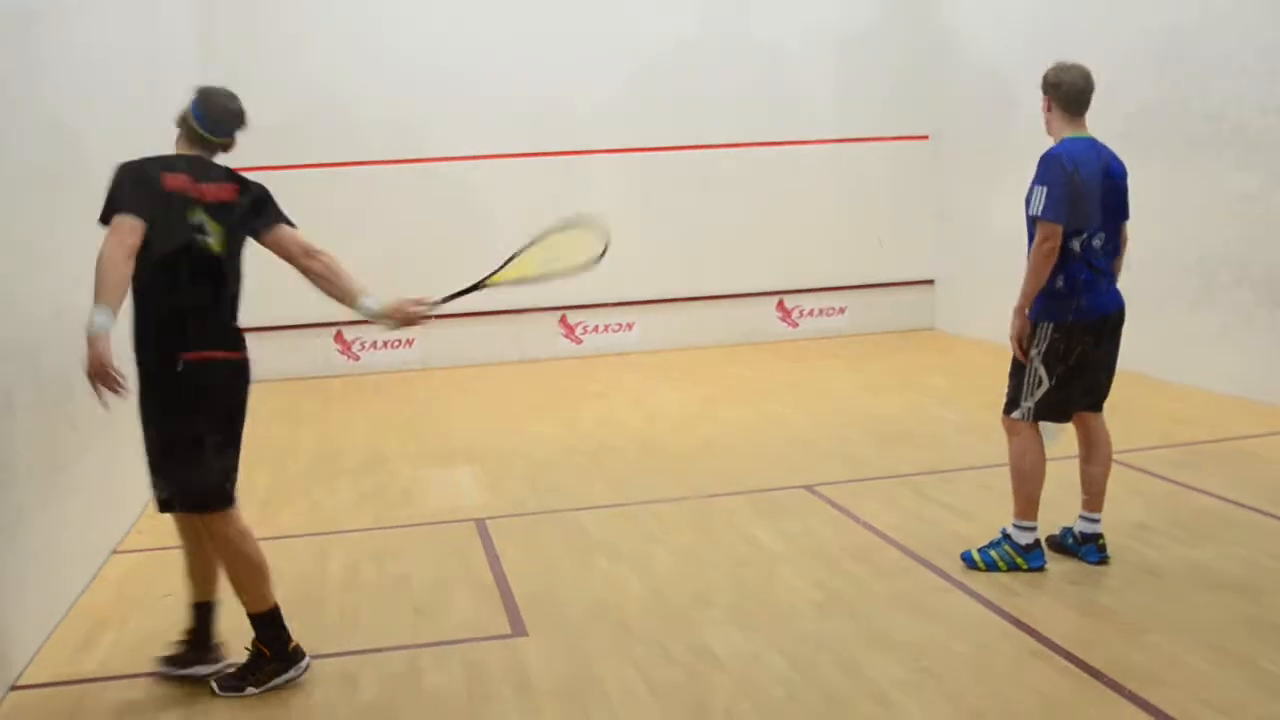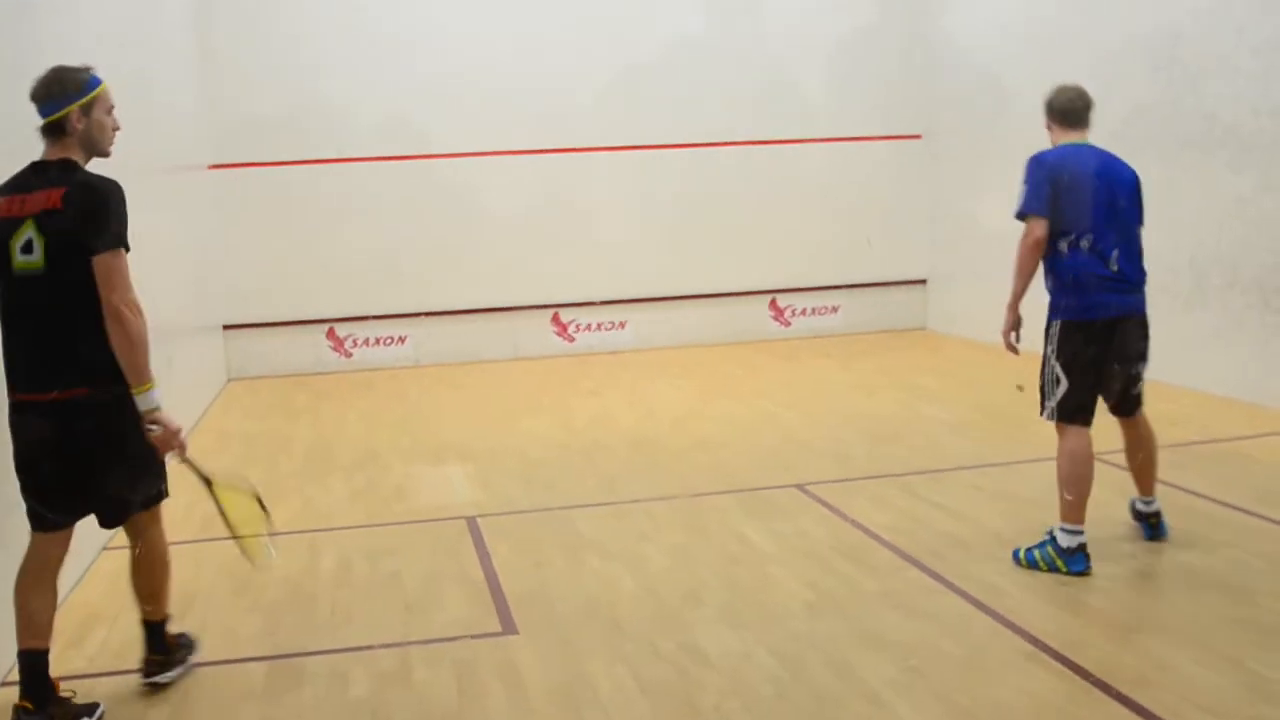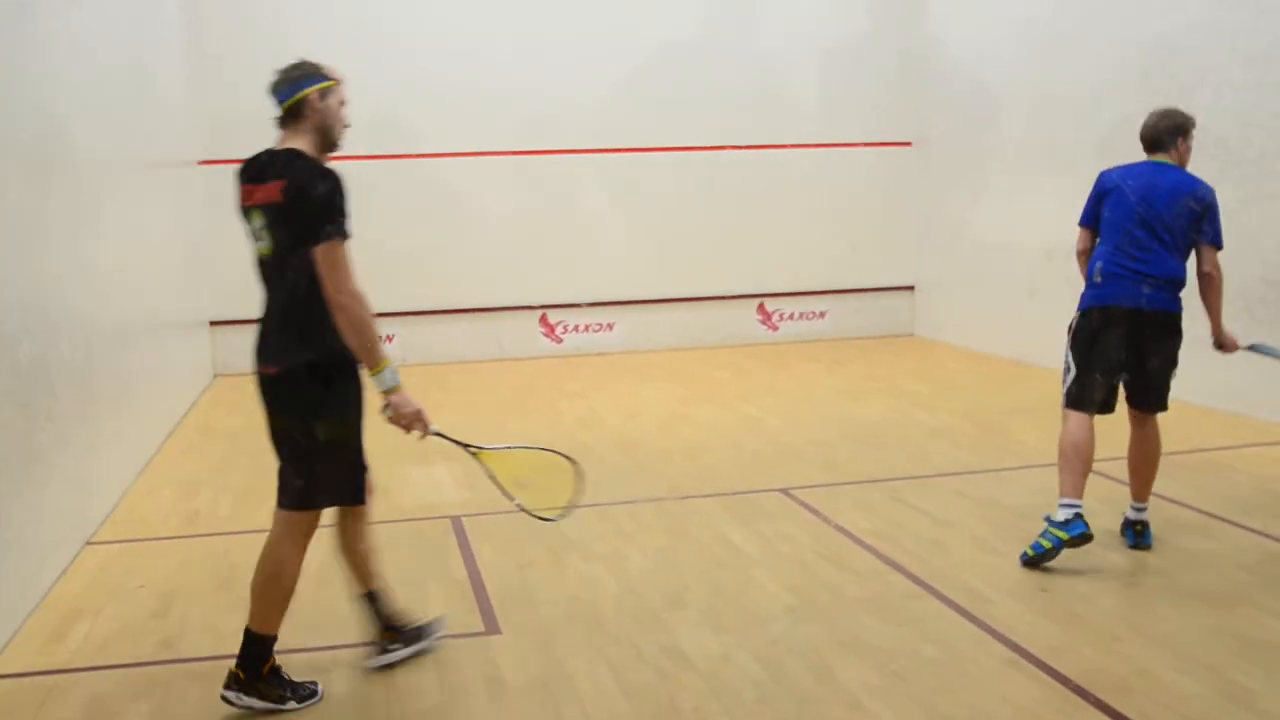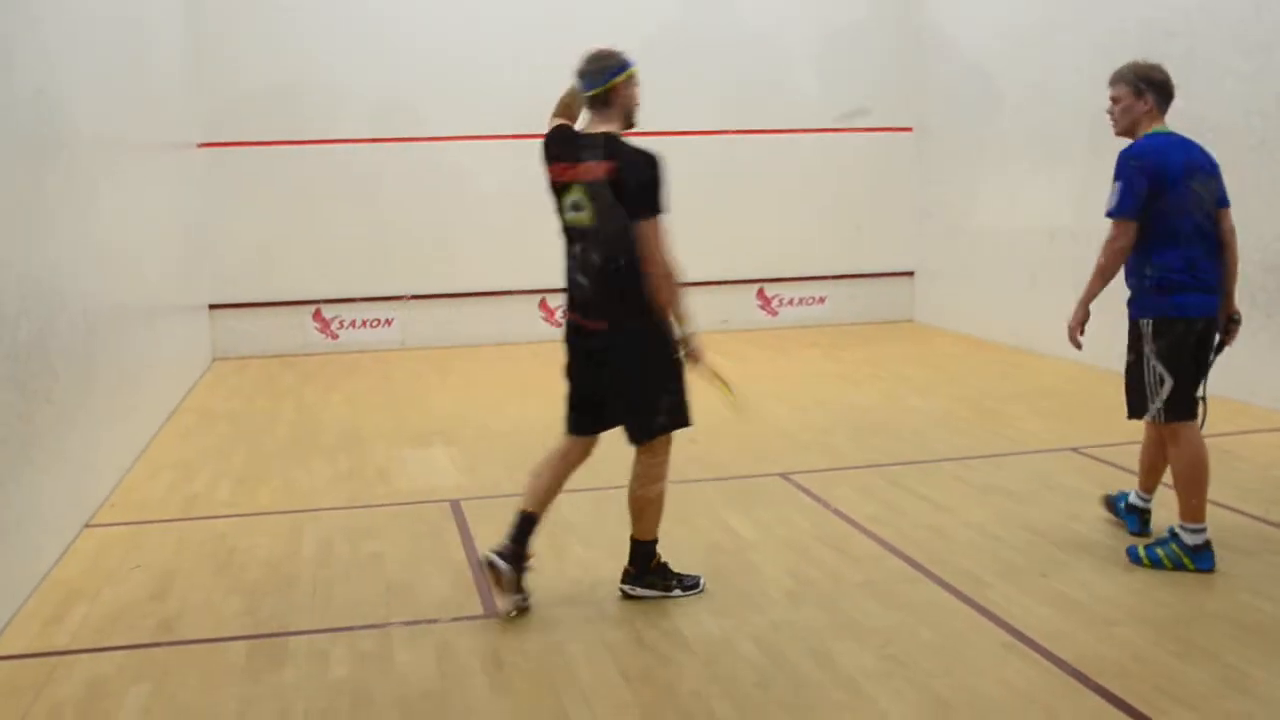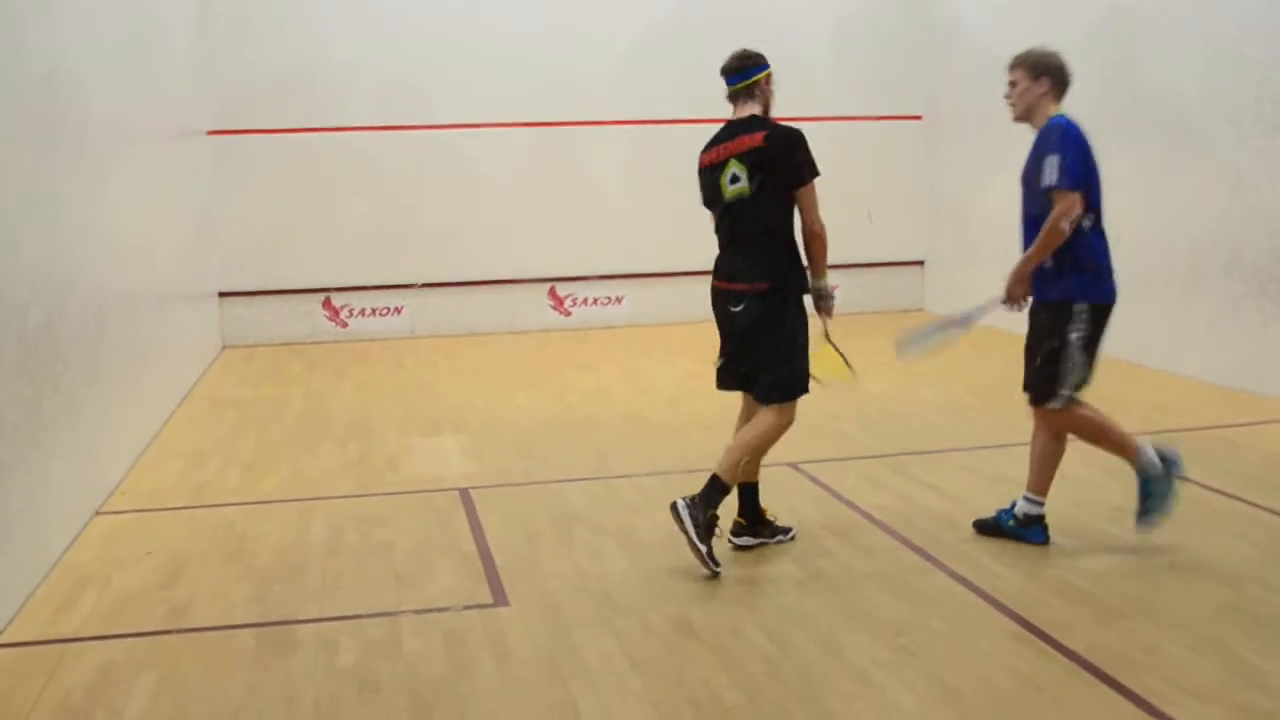
dt=1s
person 1, frame 1
left shoulder: (137, 176)
right shoulder: (245, 192)
left elbow: (121, 248)
right elbow: (306, 256)
left wrist: (99, 327)
right wrist: (373, 306)
left hip: (173, 369)
right hip: (225, 365)
left knee: (210, 513)
right knee: (198, 507)
left ankle: (278, 646)
right ankle: (201, 641)
person 1, frame 2
right shoulder: (96, 194)
right elbow: (120, 305)
right wrist: (150, 402)
right hip: (102, 394)
right knee: (145, 521)
right ankle: (159, 649)
person 1, frame 3
left shoulder: (254, 174)
right shoulder: (317, 182)
right elbow: (341, 295)
left wrist: (320, 90)
right wrist: (390, 383)
left hip: (283, 365)
right hip: (314, 372)
left knee: (351, 502)
right knee: (298, 520)
left ankle: (388, 629)
right ankle: (251, 671)
person 1, frame 4
left shoulder: (561, 152)
right shoulder: (636, 163)
left elbow: (562, 117)
right elbow: (657, 262)
left wrist: (584, 79)
right wrist: (683, 332)
left hip: (582, 323)
right hip: (632, 326)
left knee: (576, 442)
right knee: (653, 446)
left ankle: (513, 551)
right ankle: (642, 569)
person 1, frame 5
left shoulder: (710, 152)
right shoulder: (784, 138)
right elbow: (811, 225)
right wrist: (821, 284)
left hip: (730, 288)
right hip: (769, 291)
left knee: (756, 401)
right knee: (777, 410)
left ankle: (749, 518)
right ankle: (703, 504)
person 2, frame 1
left shoulder: (1057, 161)
right shoulder: (1111, 161)
left elbow: (1047, 243)
right elbow: (1120, 238)
left wrist: (1020, 312)
left hip: (1062, 314)
right hip: (1105, 309)
left knee: (1020, 420)
right knee: (1089, 416)
left ankle: (1023, 540)
right ankle: (1089, 533)
person 2, frame 2
left shoulder: (1045, 164)
right shoulder: (1123, 170)
left elbow: (1036, 235)
right elbow: (1133, 236)
left wrist: (1013, 306)
left hip: (1080, 308)
right hip: (1131, 306)
left knee: (1072, 422)
right knee: (1130, 412)
left ankle: (1069, 543)
right ankle: (1149, 511)
person 2, frame 3
left shoulder: (1110, 179)
right shoulder: (1198, 193)
left elbow: (1083, 247)
right elbow: (1208, 269)
right wrist: (1217, 329)
left hip: (1104, 303)
right hip: (1161, 312)
left knee: (1079, 409)
right knee: (1144, 416)
left ankle: (1069, 516)
right ankle: (1137, 520)
person 2, frame 4
left shoulder: (1139, 156)
right shoulder: (1199, 156)
left elbow: (1122, 238)
right elbow: (1227, 236)
left wrist: (1085, 302)
right wrist: (1228, 305)
left hip: (1163, 308)
right hip: (1201, 306)
left knee: (1175, 420)
right knee: (1165, 413)
left ankle: (1193, 540)
right ankle: (1138, 504)
person 2, frame 5
left shoulder: (1058, 134)
right shoulder: (1052, 138)
left elbow: (1067, 214)
left wrist: (1019, 273)
right wrist: (1028, 278)
left hip: (1075, 295)
right hip: (1059, 294)
left knee: (1057, 405)
right knee: (1047, 406)
left ankle: (1152, 464)
right ankle: (1029, 514)
